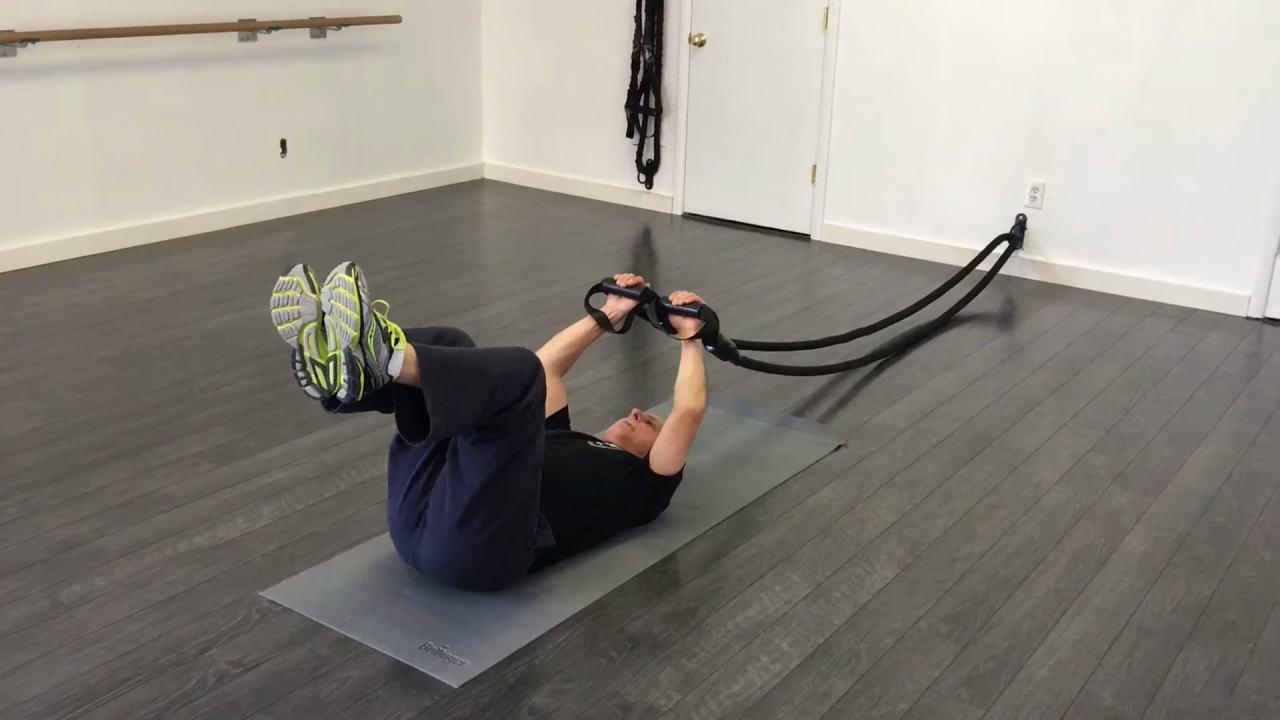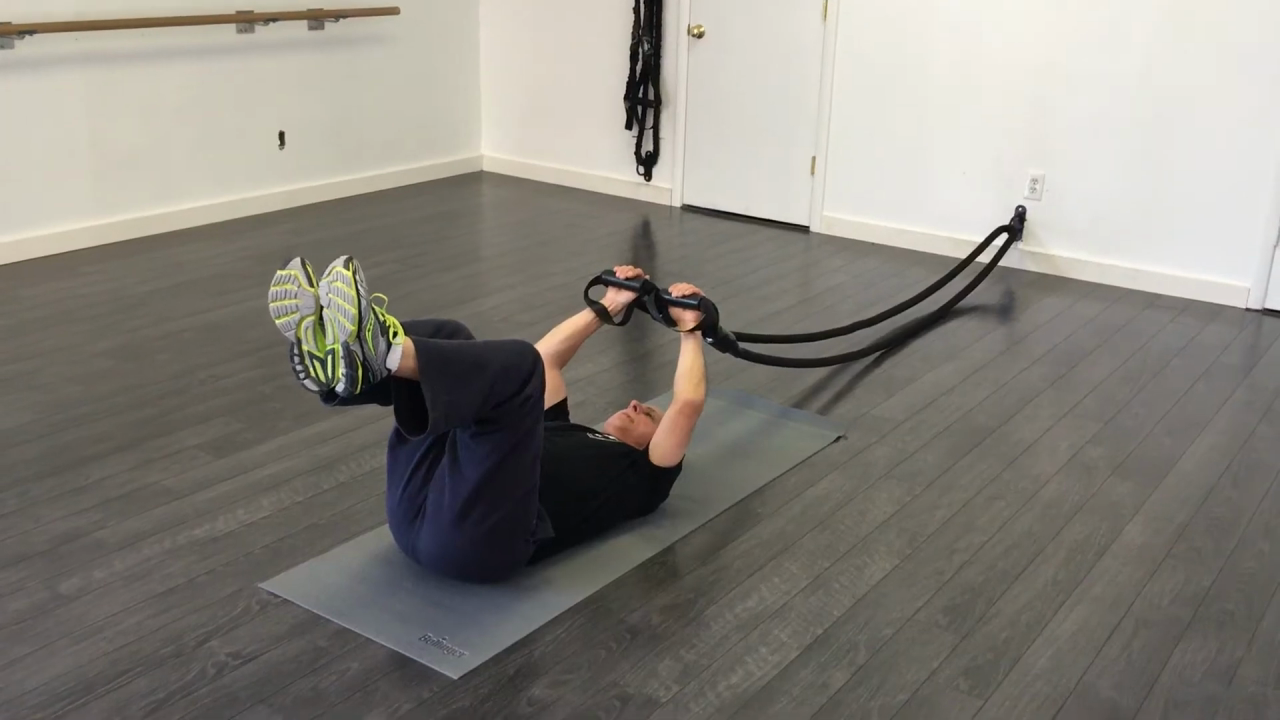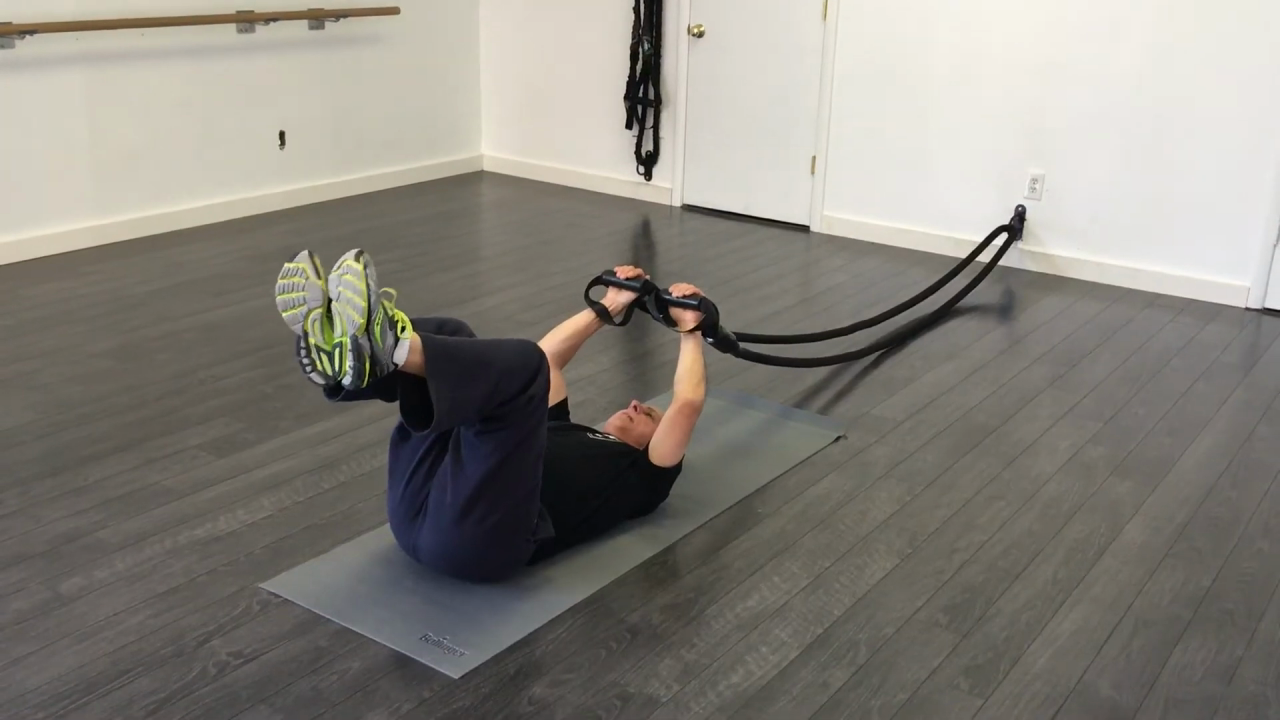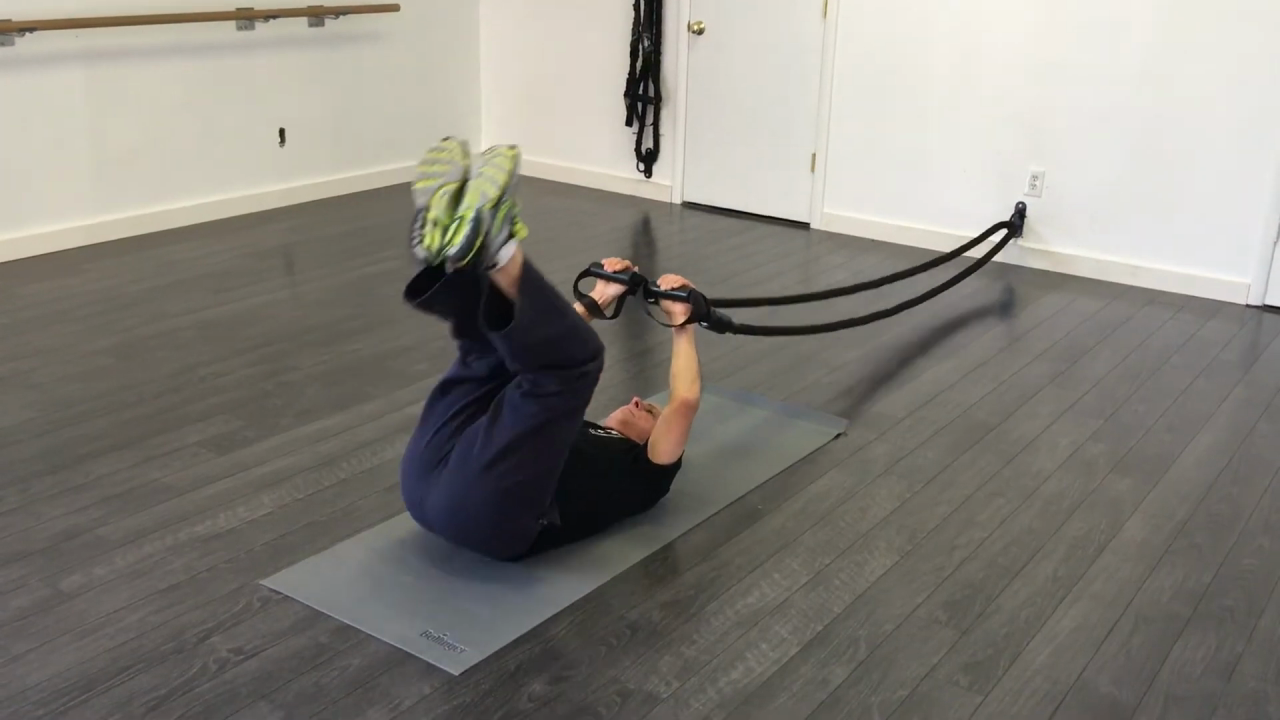
dt=0.5s
person 1, frame 1
left shoulder: (642, 486)
right shoulder: (565, 440)
left elbow: (688, 413)
right elbow: (547, 365)
left wrist: (689, 338)
right wrist: (607, 317)
left hip: (480, 545)
right hip: (419, 517)
left knee: (517, 372)
right knee: (447, 347)
left ankle: (382, 356)
right ankle: (338, 363)
person 1, frame 2
left shoulder: (641, 478)
right shoulder: (563, 430)
left elbow: (688, 404)
right elbow: (546, 357)
left wrist: (689, 330)
right wrist: (606, 309)
left hip: (481, 535)
right hip: (419, 508)
left knee: (515, 365)
right knee: (445, 339)
left ankle: (382, 351)
right ankle: (337, 358)
person 1, frame 3
left shoulder: (642, 476)
right shoulder: (568, 431)
left elbow: (687, 404)
right elbow: (547, 356)
left wrist: (688, 331)
right wrist: (607, 309)
left hip: (481, 538)
right hip: (419, 510)
left knee: (519, 366)
right knee: (447, 339)
left ankle: (385, 345)
right ankle: (350, 355)
person 1, frame 4
left shoulder: (640, 475)
right shoulder: (576, 435)
left elbow: (685, 402)
right elbow: (548, 336)
left wrist: (682, 326)
right wrist: (594, 302)
left hip: (490, 507)
right hip: (430, 479)
left knee: (571, 354)
right knee: (497, 337)
left ankle: (496, 250)
right ankle: (455, 253)
